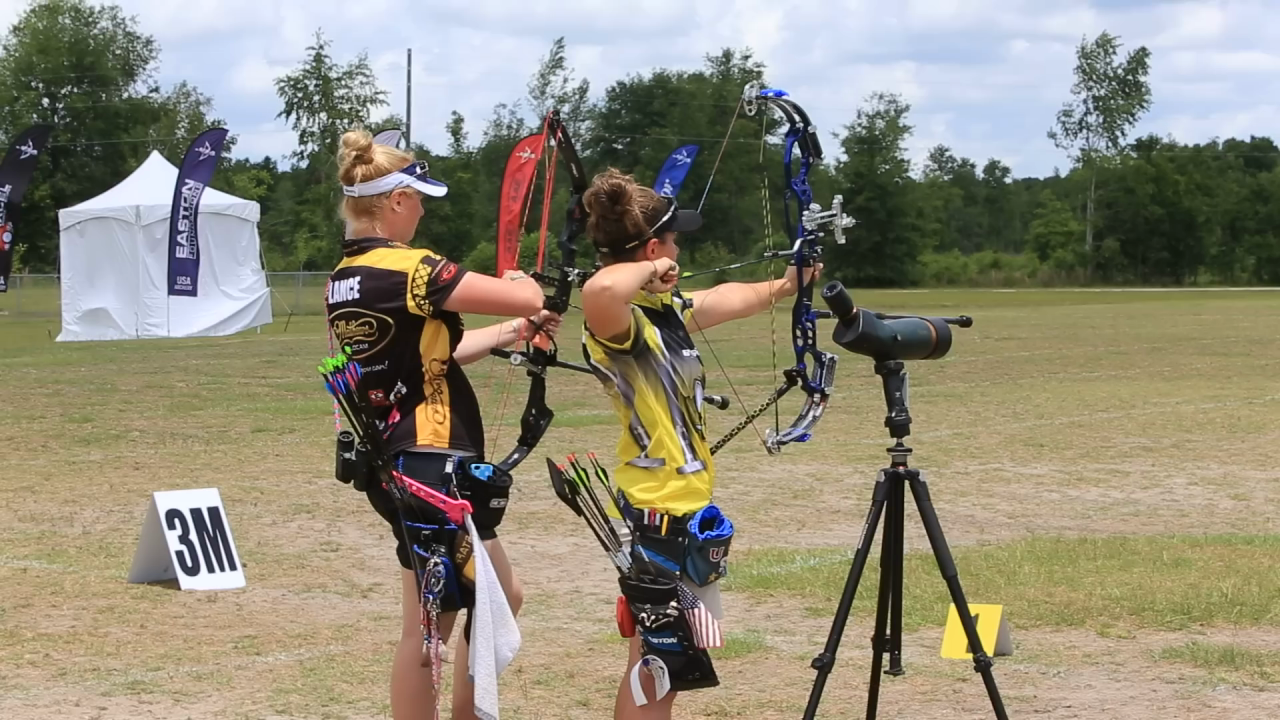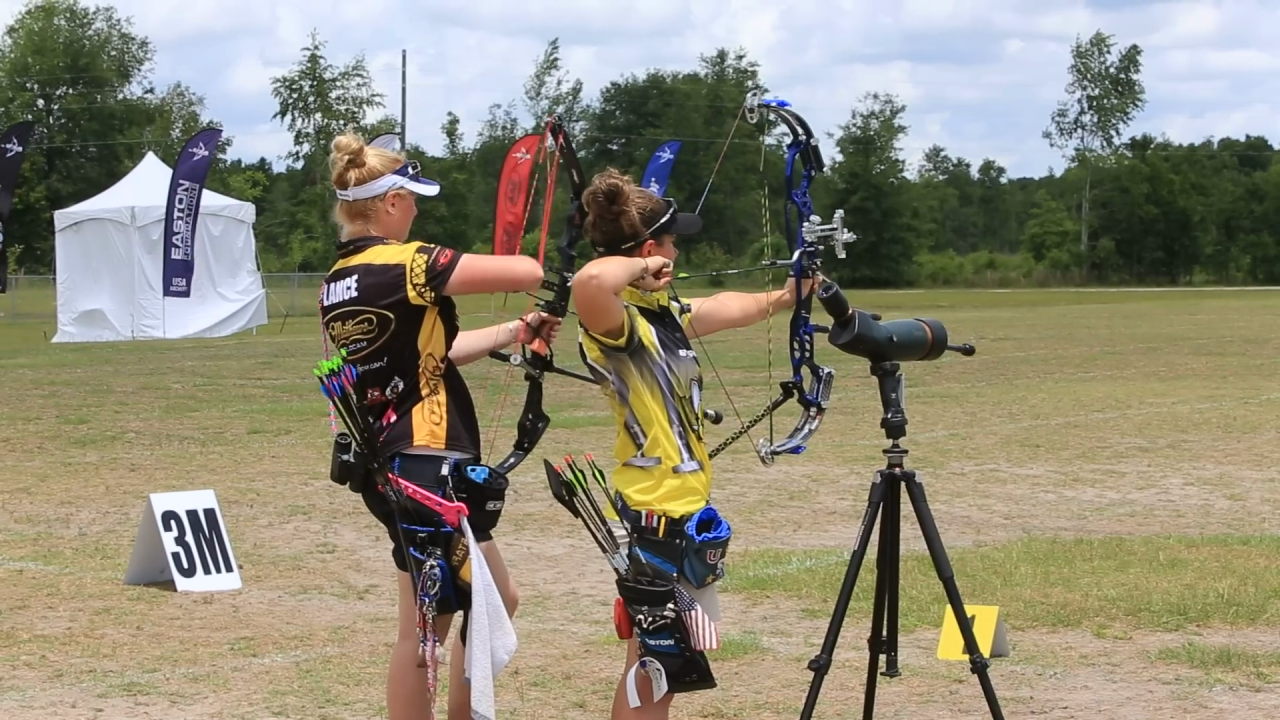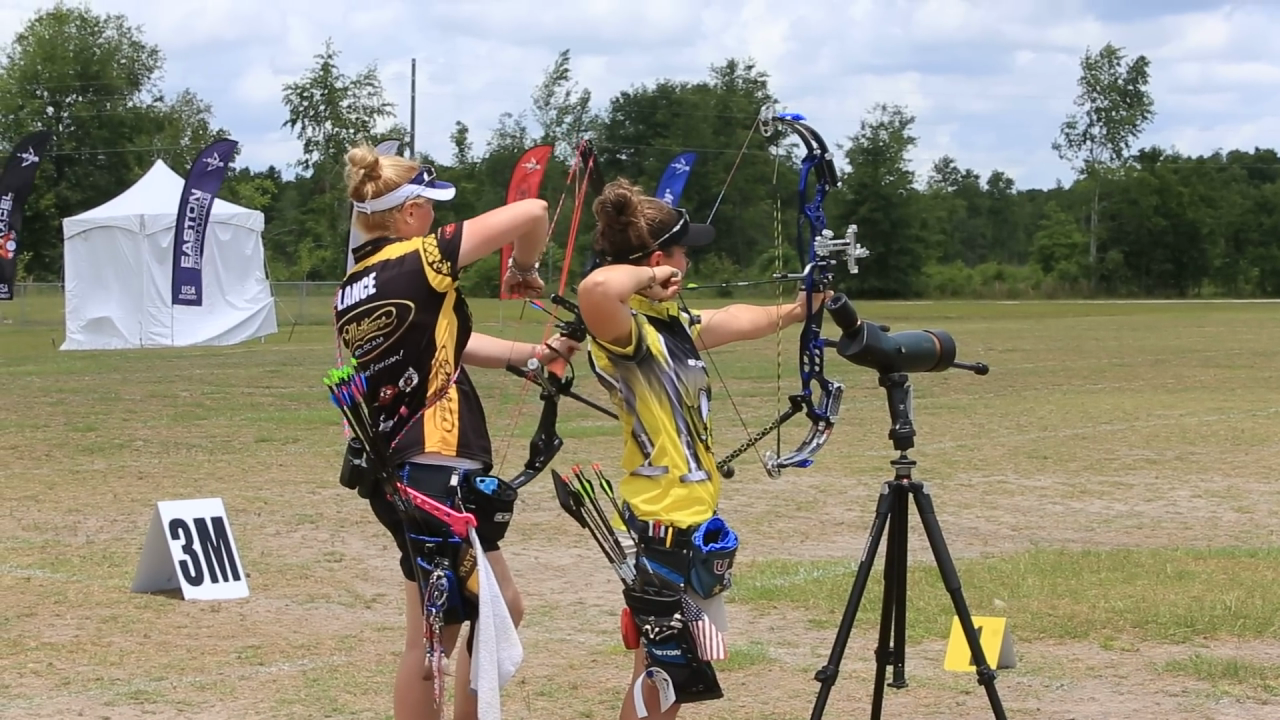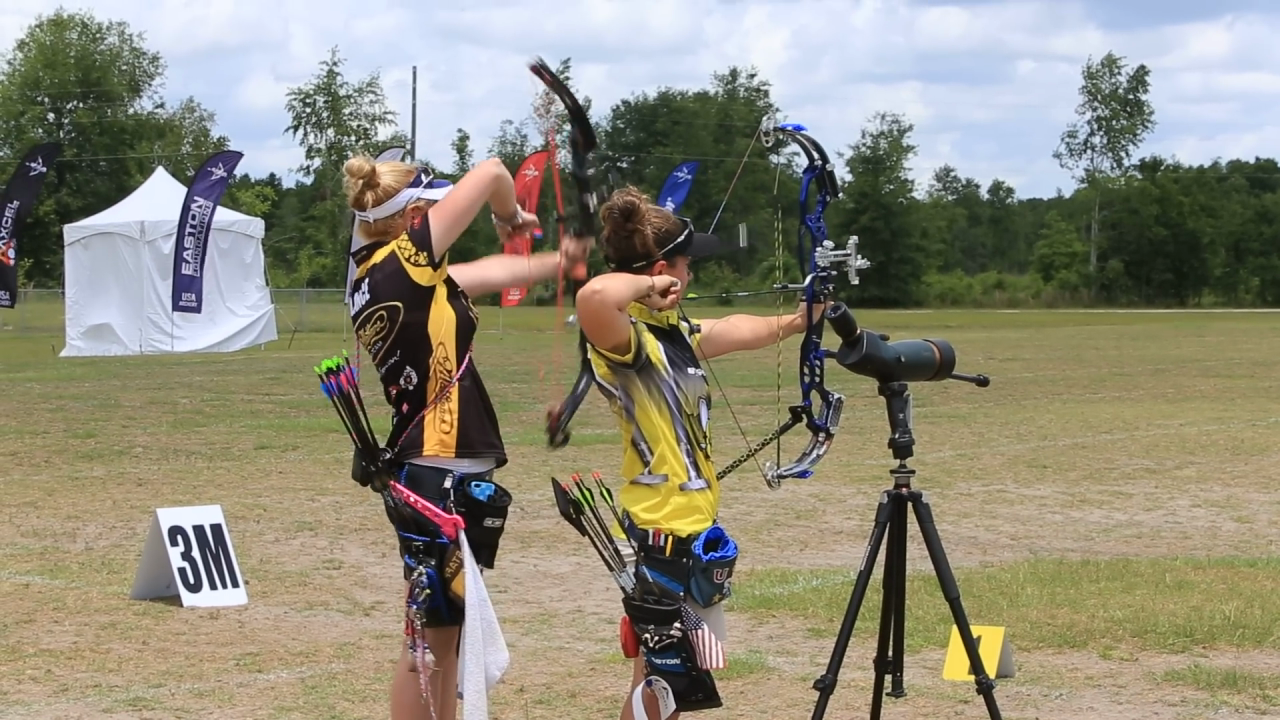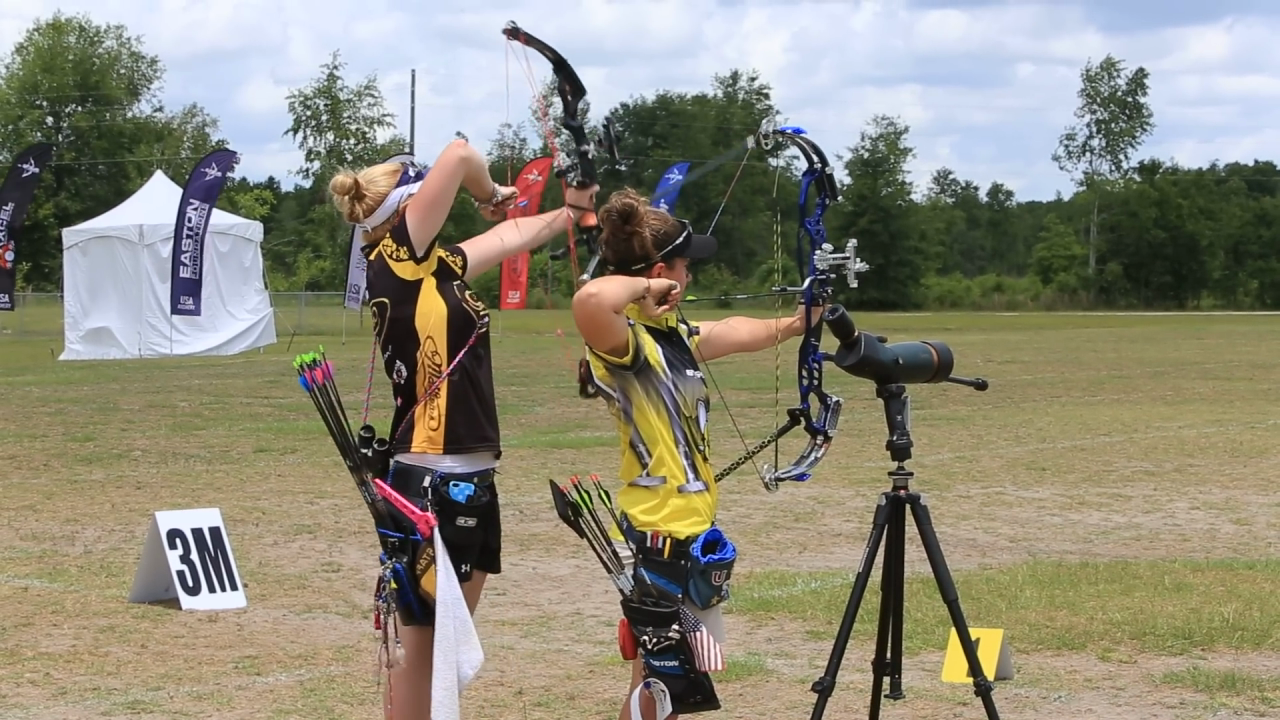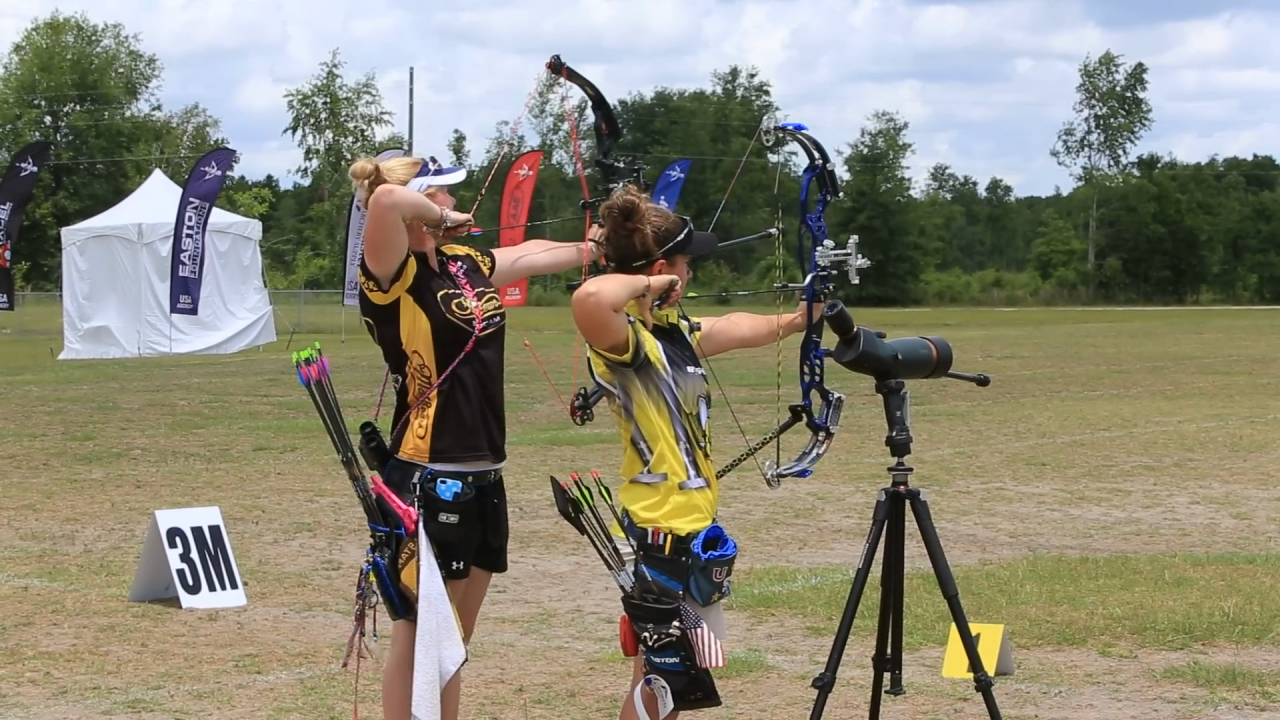
dt=0.7s
person 1, frame 1
left shoulder: (346, 278)
right shoulder: (406, 270)
right elbow: (529, 298)
left wrist: (512, 332)
right wrist: (517, 280)
left hip: (396, 464)
right hip: (429, 468)
left knee: (501, 596)
right knee: (426, 628)
person 1, frame 2
left shoulder: (339, 281)
right shoulder: (403, 265)
right elbow: (527, 273)
left wrist: (512, 333)
right wrist: (512, 267)
left hip: (389, 466)
right hip: (425, 468)
left knee: (496, 600)
right knee: (424, 629)
person 1, frame 3
left shoulder: (355, 287)
right shoulder: (415, 263)
right elbow: (531, 212)
left wrist: (532, 353)
right wrist: (524, 269)
left hip: (397, 473)
right hip: (434, 476)
left knee: (502, 608)
right knee: (432, 638)
person 1, frame 4
left shoulder: (382, 280)
right shoulder: (400, 264)
left elbow: (481, 273)
right elbow: (489, 173)
left wrist: (557, 261)
right wrist: (513, 218)
left hip: (434, 475)
right hip: (439, 479)
left knee: (448, 636)
right knee: (427, 642)
person 1, frame 5
left shoulder: (434, 265)
right shoulder: (394, 260)
left elbow: (505, 239)
right elbow: (457, 154)
left wrist: (567, 215)
right wrist: (490, 192)
left hip: (469, 478)
right hip: (431, 482)
right knee: (418, 645)
person 1, frame 6
left shoulder: (463, 264)
right shoulder: (391, 276)
left elbow: (529, 255)
right elbow: (386, 199)
left wrist: (592, 249)
right wrist: (442, 219)
left hip: (480, 480)
right hip: (429, 484)
left knee: (453, 640)
right knee: (417, 641)
person 2, frame 1
left shoulder: (665, 308)
right shoulder: (619, 319)
left elbow: (724, 299)
right elbow: (599, 289)
left wrist: (782, 287)
right wrist: (649, 272)
left hip: (681, 512)
right hip: (658, 518)
left knee: (664, 663)
right knee: (653, 670)
person 2, frame 2
left shoulder: (662, 309)
right shoulder: (616, 320)
left elbow: (723, 307)
right elbow: (590, 280)
left wrist: (782, 298)
right wrist: (638, 267)
left hip: (679, 514)
right hip: (655, 520)
left knee: (663, 665)
right knee: (652, 670)
person 2, frame 3
left shoulder: (672, 320)
right shoulder: (625, 329)
left elbow: (731, 319)
right elbow: (595, 287)
left wrist: (792, 311)
right wrist: (647, 278)
left hip: (689, 525)
right hip: (662, 531)
left knee: (672, 674)
person 2, frame 4
left shoulder: (673, 330)
right shoulder: (625, 338)
left elbow: (734, 330)
right elbow: (593, 296)
left wrist: (792, 323)
right wrist: (646, 285)
left hip: (690, 533)
right hip: (661, 538)
person 2, frame 5
left shoulder: (672, 332)
right shoulder: (624, 340)
left elbow: (733, 332)
right elbow: (589, 299)
left wrist: (791, 325)
right wrist: (642, 287)
left hip: (689, 534)
right hip: (659, 540)
person 2, frame 6
left shoulder: (674, 329)
right shoulder: (626, 338)
left elbow: (734, 328)
right elbow: (589, 298)
left wrist: (792, 322)
right wrist: (643, 285)
left hip: (690, 531)
right hip: (660, 537)
